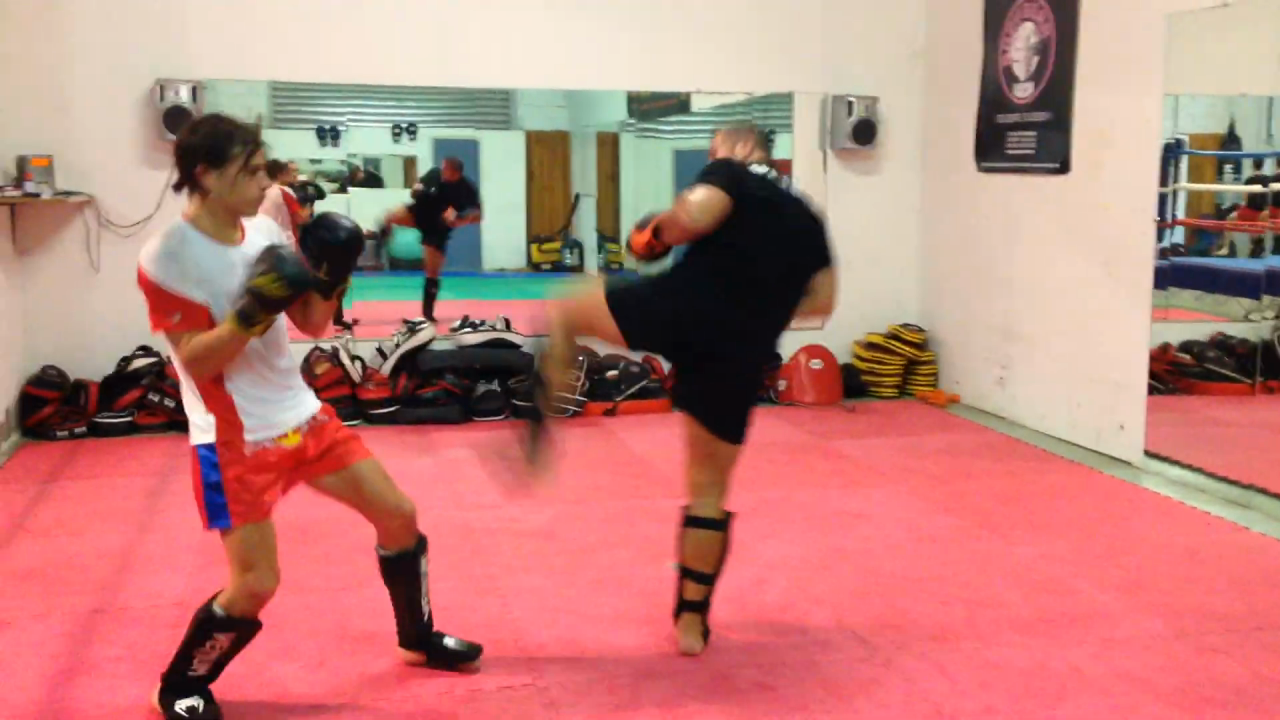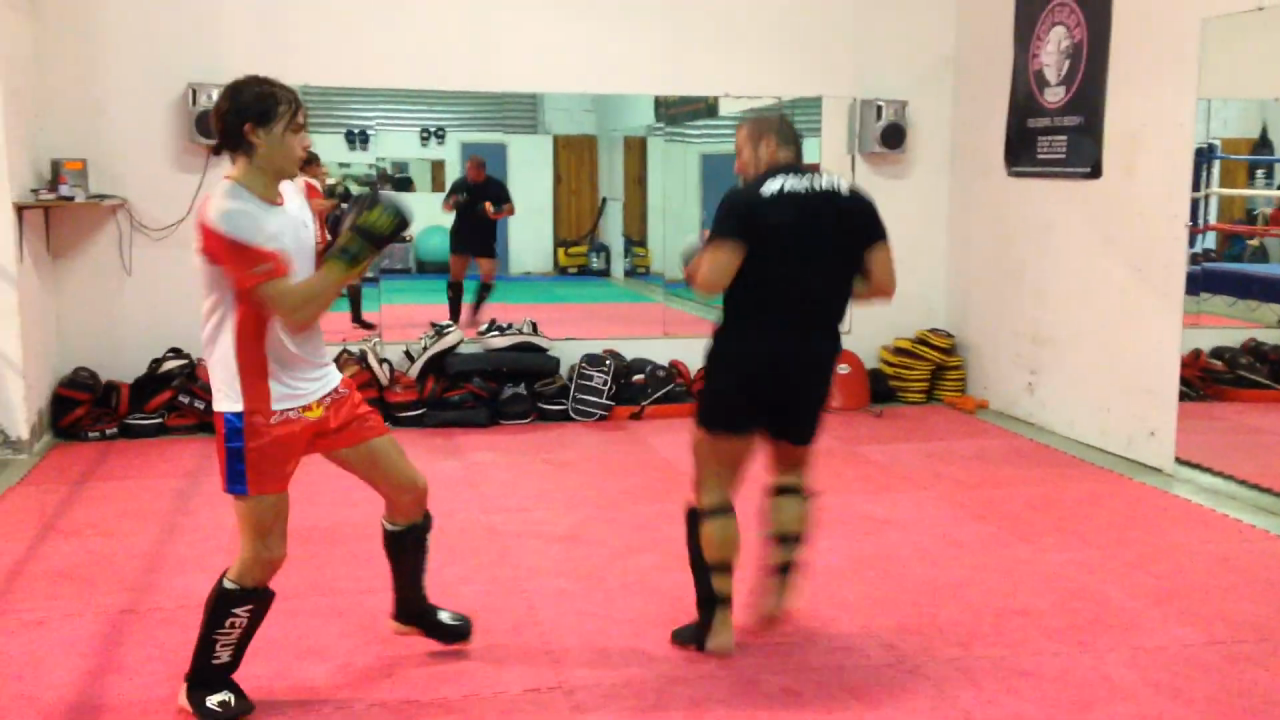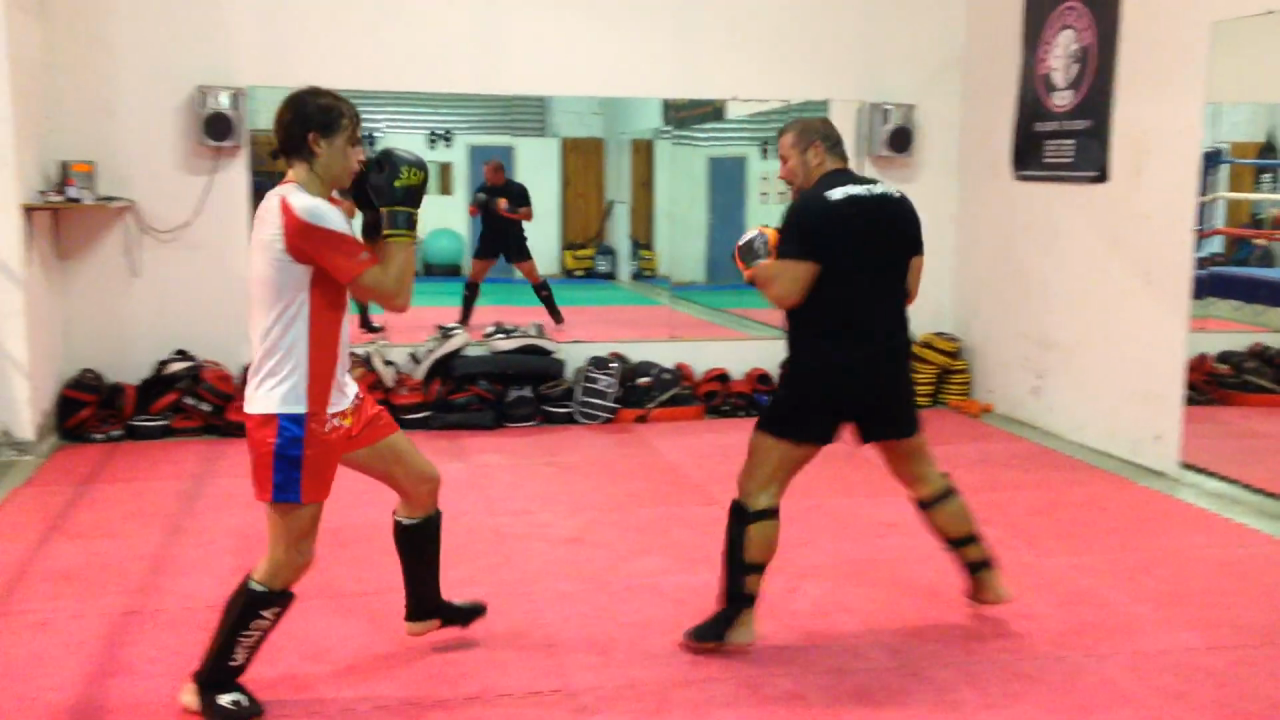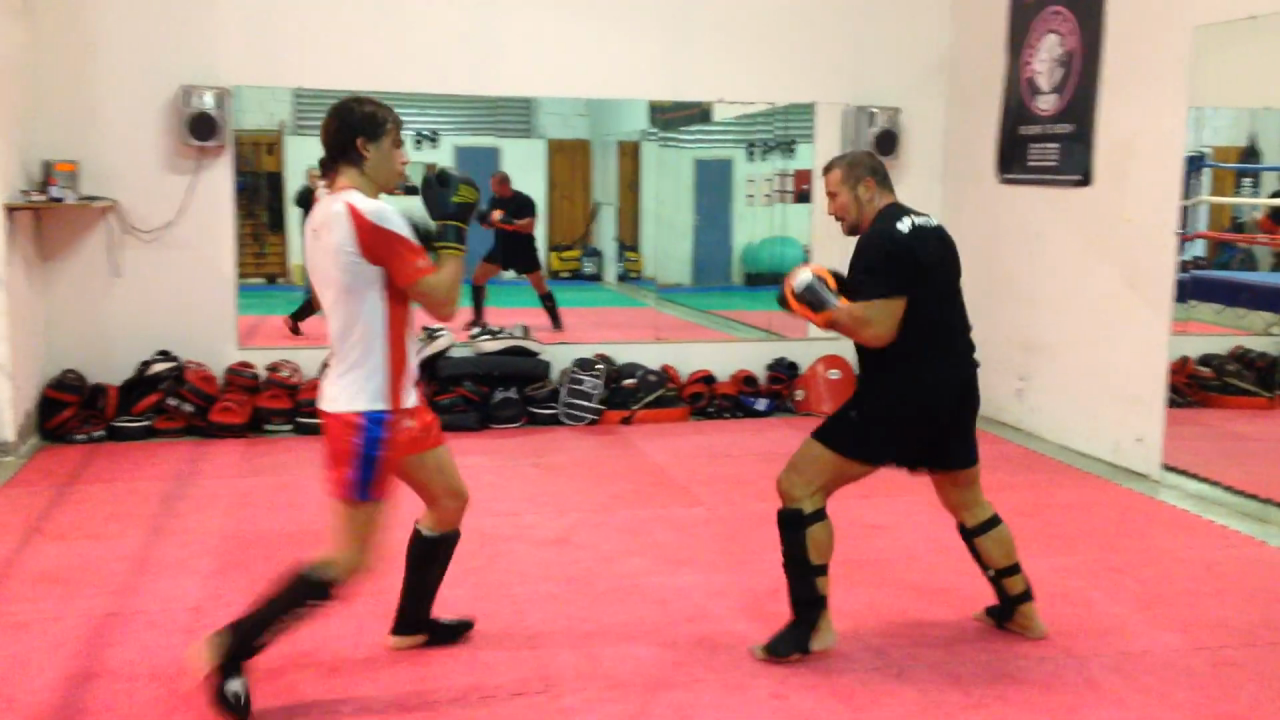
dt=0.2s
person 1, frame 1
left shoulder: (267, 232)
right shoulder: (164, 258)
left elbow: (313, 324)
right elbow: (196, 361)
left wrist: (329, 277)
right wrist: (250, 311)
left hip: (303, 417)
right hip: (235, 442)
left knee: (399, 515)
right knee: (254, 586)
left ankle: (418, 634)
person 1, frame 2
left shoulder: (294, 200)
right shoulder: (224, 216)
right elbow: (299, 308)
left wrist: (355, 241)
right wrist: (355, 246)
left hip: (324, 389)
right hip: (258, 411)
left knee: (409, 489)
right knee: (264, 556)
left ankle: (413, 608)
person 1, frame 3
left shoulder: (303, 207)
right shoulder: (303, 212)
left elbow: (353, 279)
right elbow: (394, 294)
left wrist: (383, 220)
right wrist: (400, 212)
left hip: (334, 398)
right hip: (293, 413)
left knee: (423, 482)
right knee: (290, 560)
left ankle: (424, 605)
person 1, frame 4
left shoulder: (329, 212)
right shoulder: (368, 215)
right elbow: (442, 301)
left wrist: (438, 227)
right wrist: (453, 227)
left hip: (388, 402)
right hip: (369, 410)
left knee: (451, 499)
right knee: (349, 559)
left ankle: (411, 620)
right ankle: (232, 649)
person 2, frame 1
left shoulder: (731, 175)
right shoulder: (807, 219)
left elbow: (691, 216)
right elbow: (820, 304)
left wrist: (657, 233)
left hip: (681, 313)
right hip: (738, 353)
left knee: (566, 320)
right knee: (708, 491)
left ankle: (540, 424)
right ankle: (691, 619)
person 2, frame 2
left shoulder: (747, 200)
right shoulder: (853, 201)
left elbow: (711, 281)
right elbow: (883, 284)
left wrist: (701, 262)
left hip: (745, 356)
right hip: (810, 363)
left knee: (712, 486)
right knee: (790, 472)
left ankle: (715, 619)
right ankle: (778, 589)
person 2, frame 3
left shoulder: (813, 208)
right shoulder: (900, 204)
left elbow: (783, 292)
right elbow: (908, 289)
left wrist: (757, 263)
left hip: (822, 367)
right hip: (886, 364)
left knee: (759, 484)
right knee: (918, 471)
left ankle: (735, 618)
right ankle: (983, 575)
person 2, frame 4
left shoulder: (882, 242)
right shoulder: (935, 234)
left elbow: (876, 331)
left wrist: (821, 305)
right wrist: (844, 296)
left hip: (896, 396)
right hip: (952, 390)
left knee: (797, 487)
right knee: (967, 501)
left ankle: (811, 624)
right ankle: (1021, 608)
